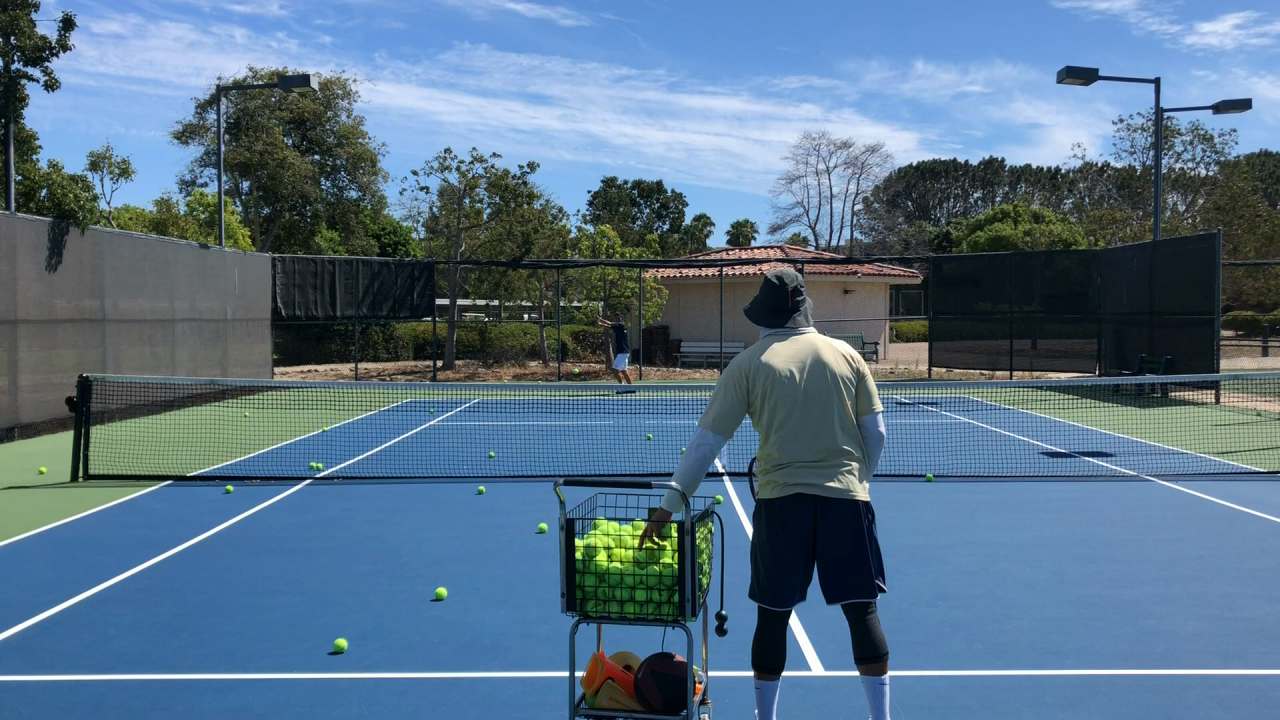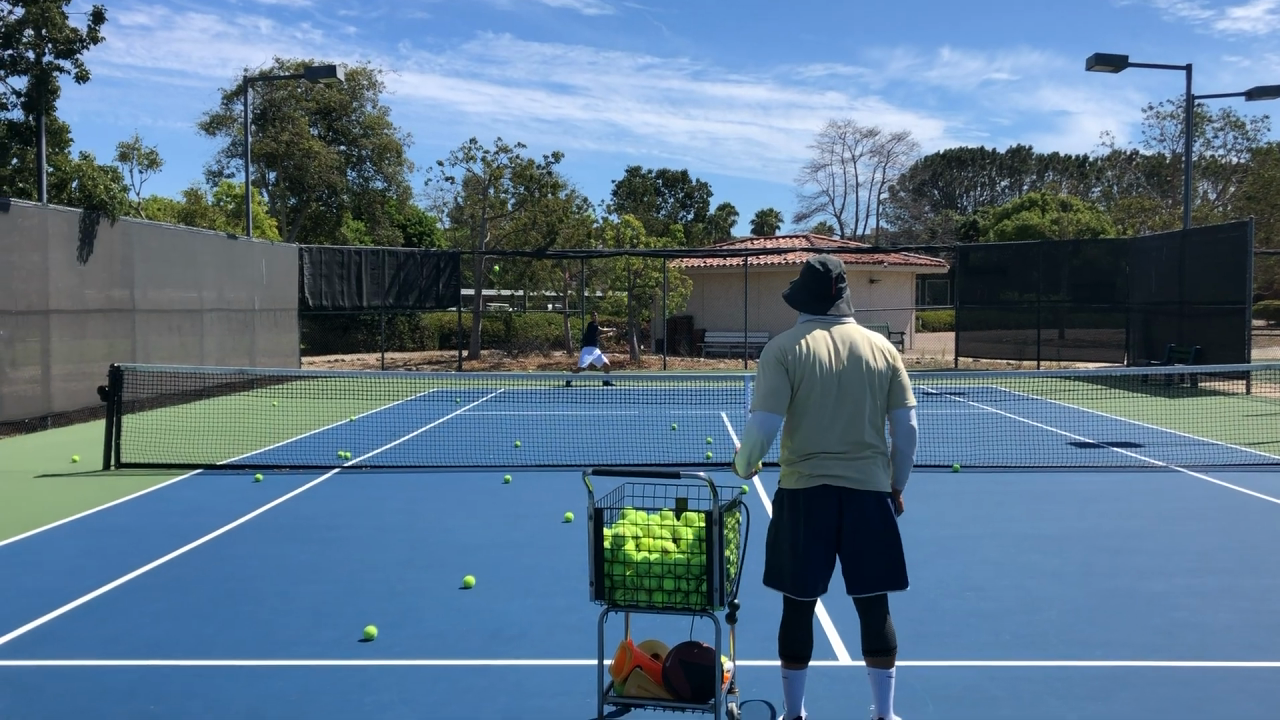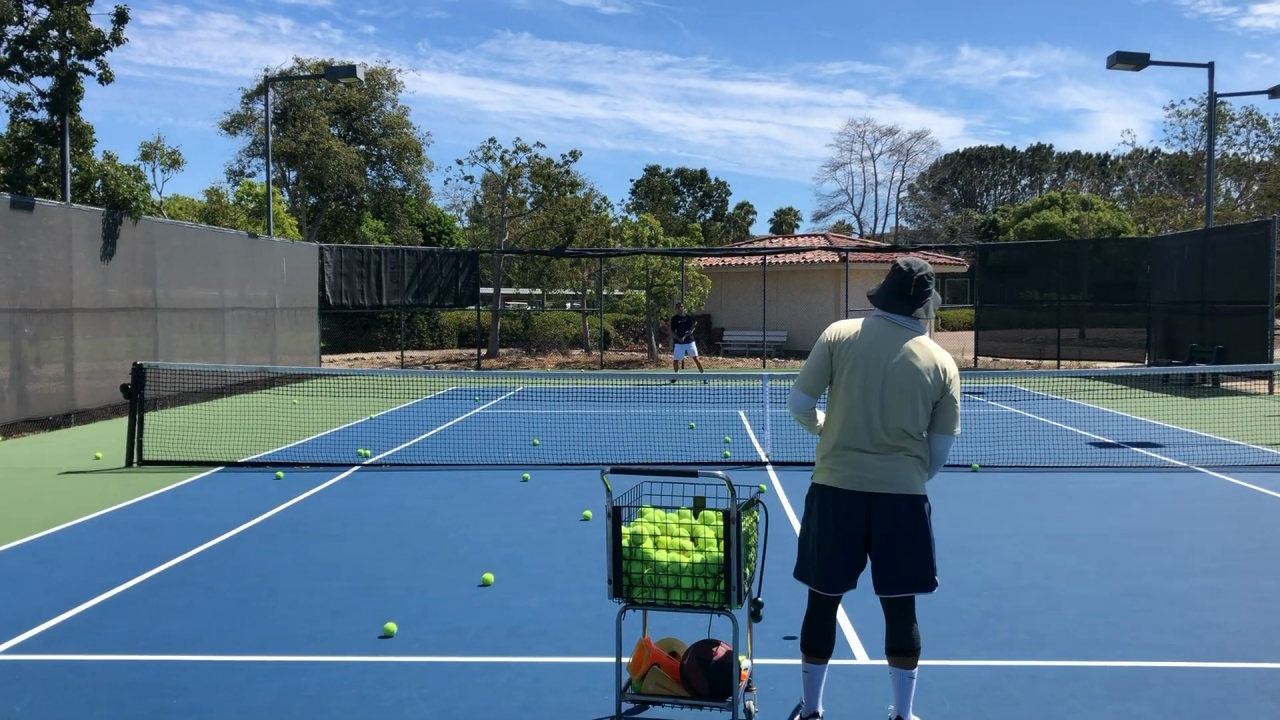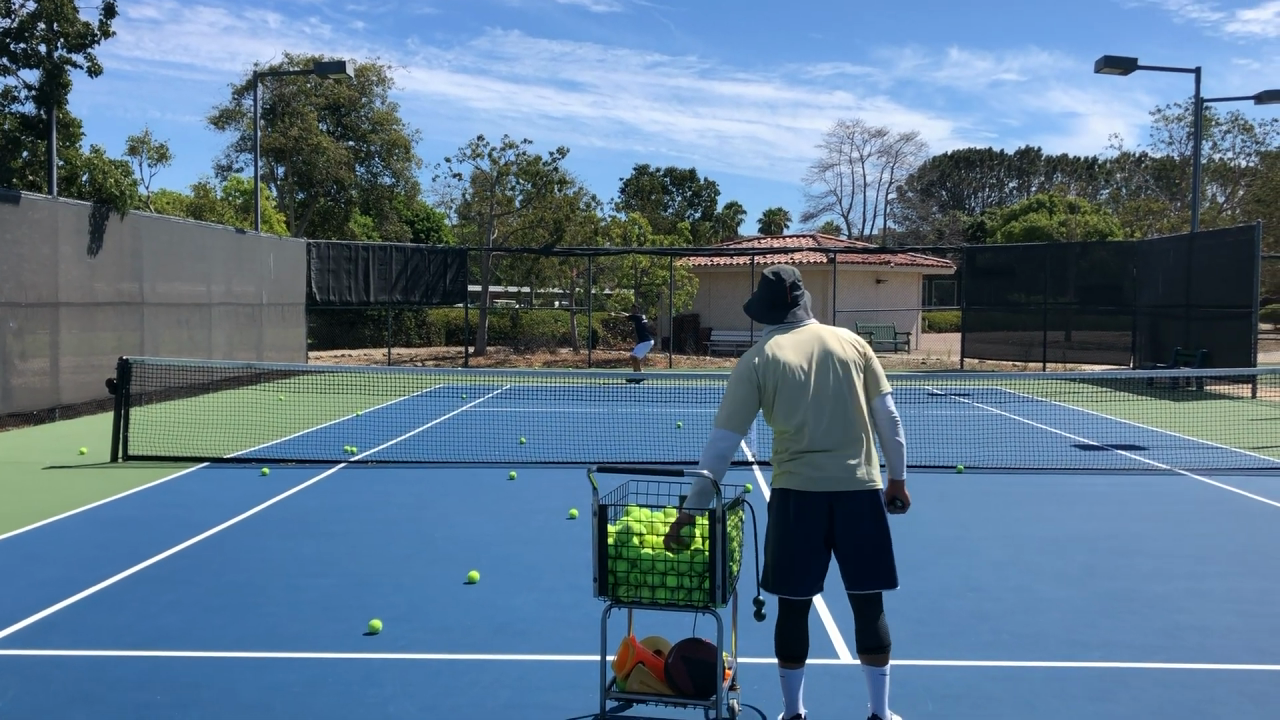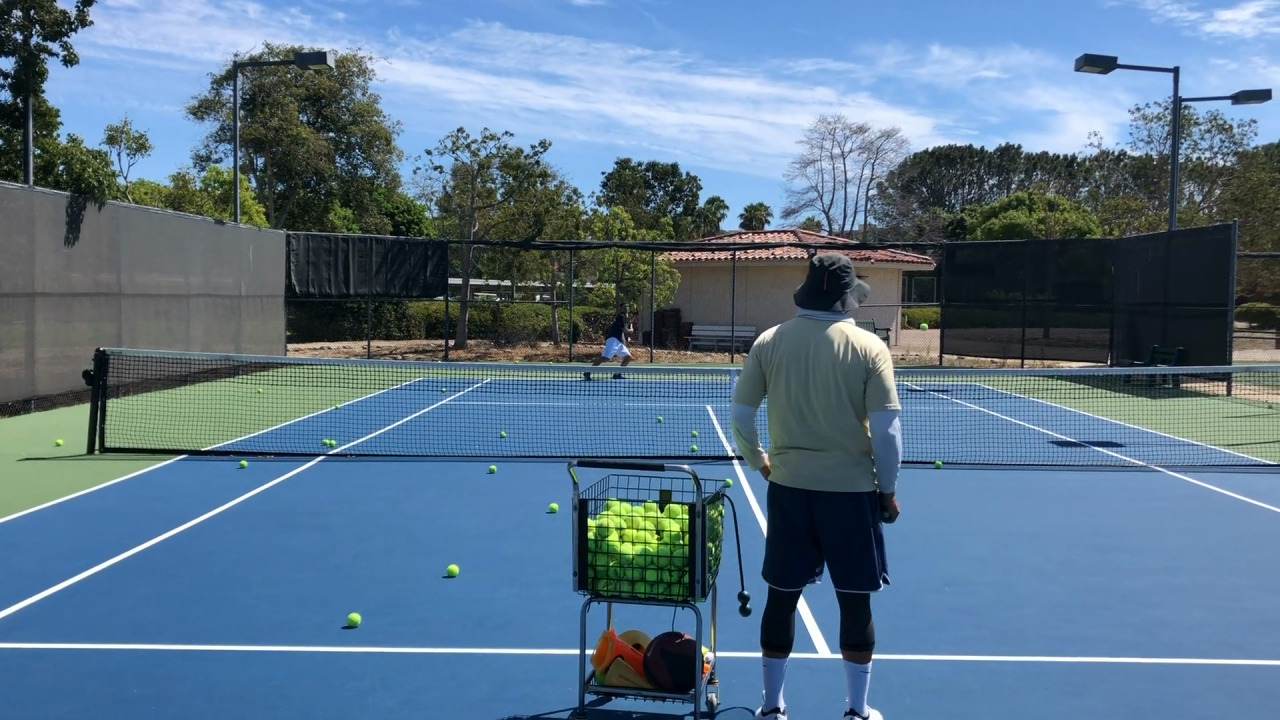
dt=1s
person 1, frame 1
left shoulder: (748, 364)
right shoulder: (845, 354)
left elbow: (705, 444)
right elbow: (876, 433)
left wrist: (667, 507)
left hip: (782, 502)
right hip: (845, 500)
left knee: (773, 615)
right knee: (862, 611)
person 1, frame 2
left shoulder: (784, 348)
right shoulder: (881, 346)
left elbow: (762, 426)
right elbow: (906, 428)
left wrist: (744, 465)
right wrist: (896, 486)
left hip: (805, 492)
right hip: (869, 493)
left knee: (799, 606)
right knee: (874, 606)
person 1, frame 3
left shoulder: (839, 334)
right shoulder: (940, 361)
left elbow: (798, 404)
right elbow: (940, 451)
left hip: (836, 488)
right hip: (902, 496)
left knee: (822, 602)
right knee: (900, 607)
person 1, frame 4
left shoulder: (756, 362)
right shoulder: (851, 342)
left elbow: (721, 444)
right elbow: (888, 417)
left wrist: (689, 510)
right wrist: (897, 478)
left hip: (798, 493)
right hip: (861, 489)
left knee: (794, 607)
right knee: (868, 604)
person 1, frame 5
left shoulder: (770, 341)
right shoulder: (868, 346)
left elbow: (739, 414)
right elbow: (886, 430)
left wrist: (758, 461)
right wrist: (888, 490)
left hip: (789, 487)
right hip: (850, 490)
left knee: (781, 597)
right knee: (855, 601)
